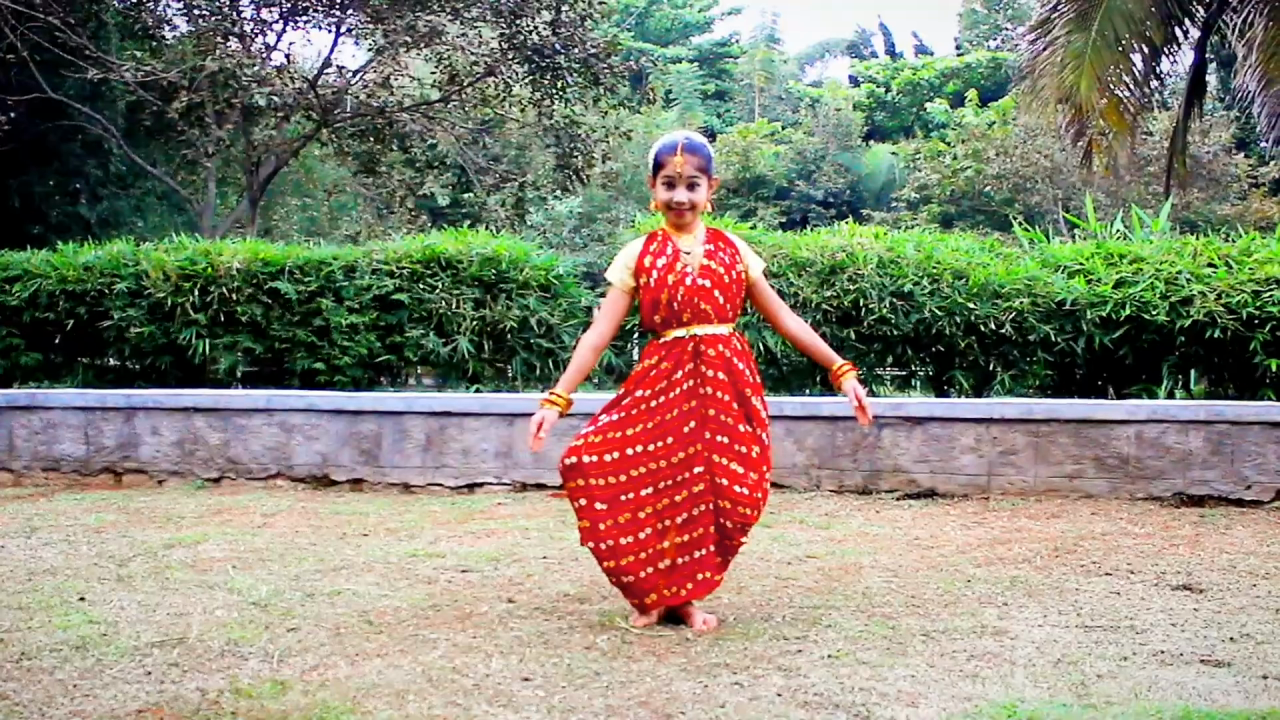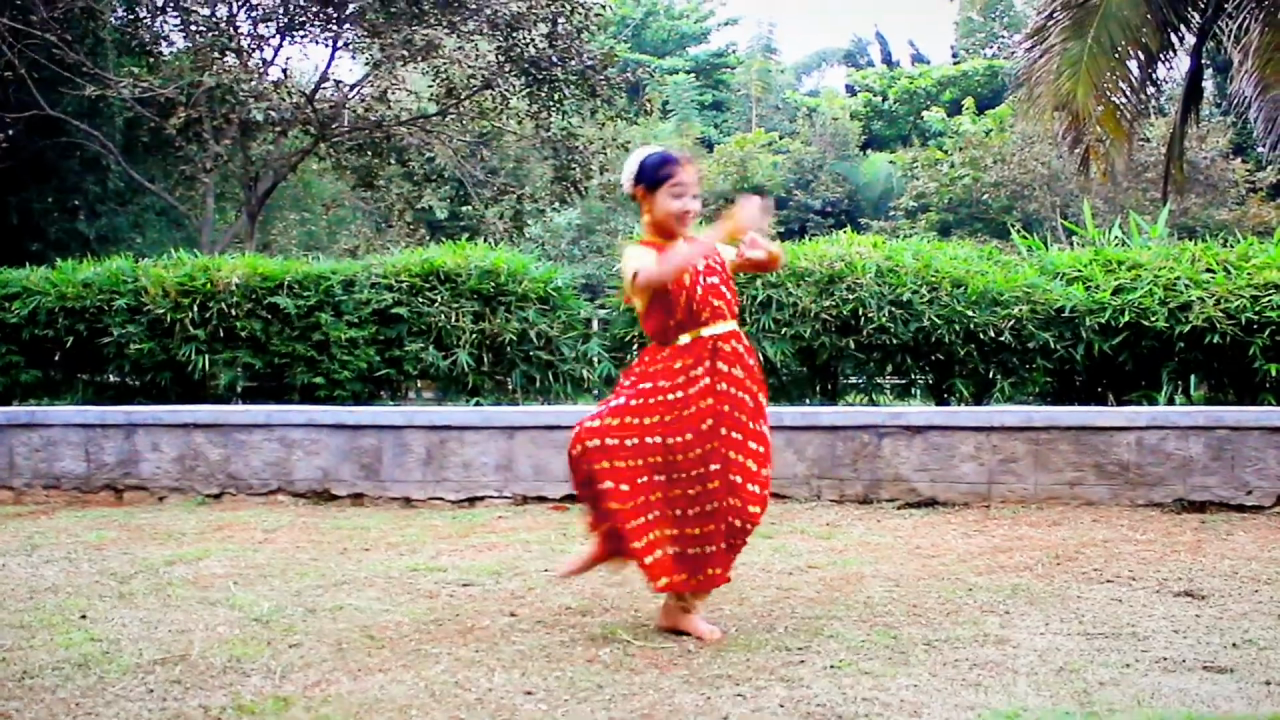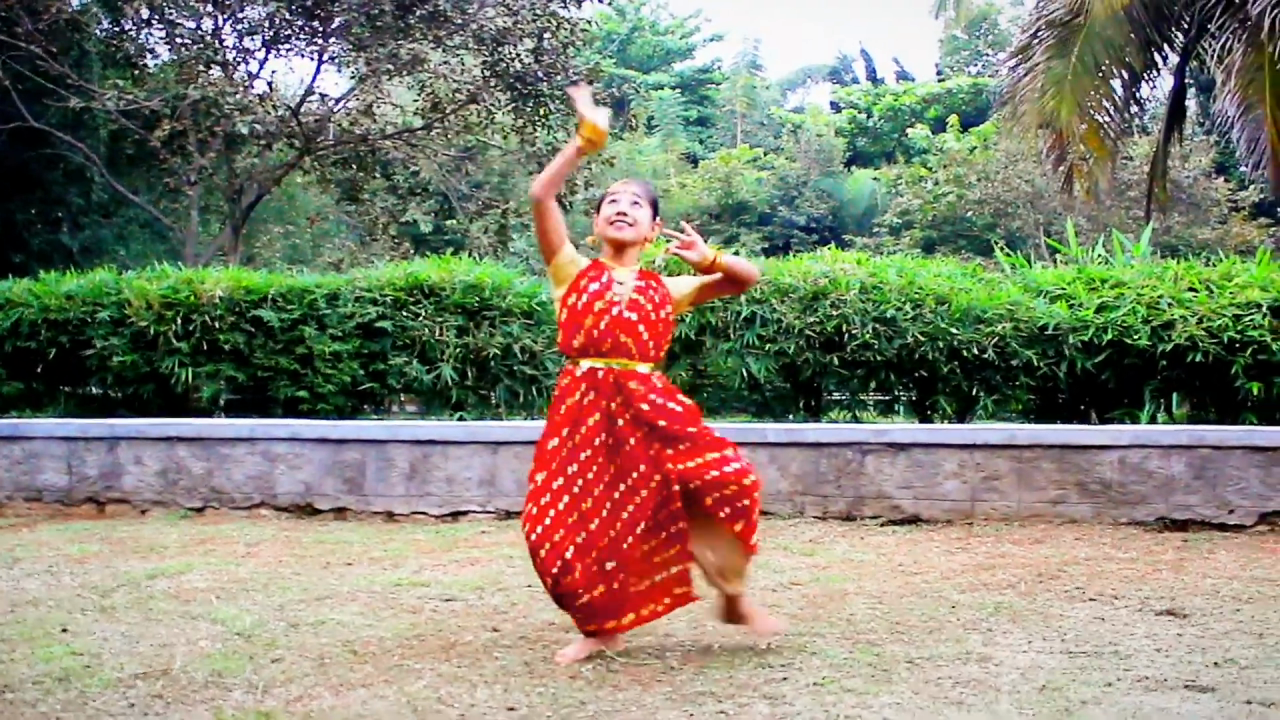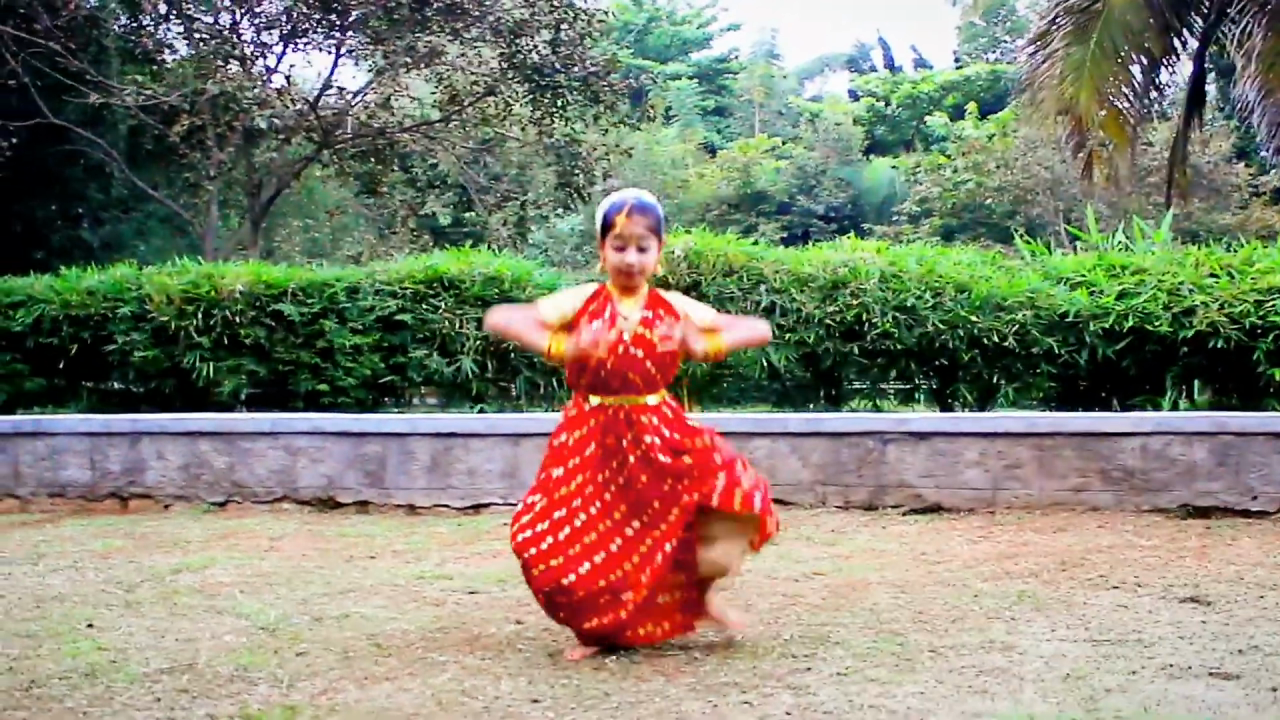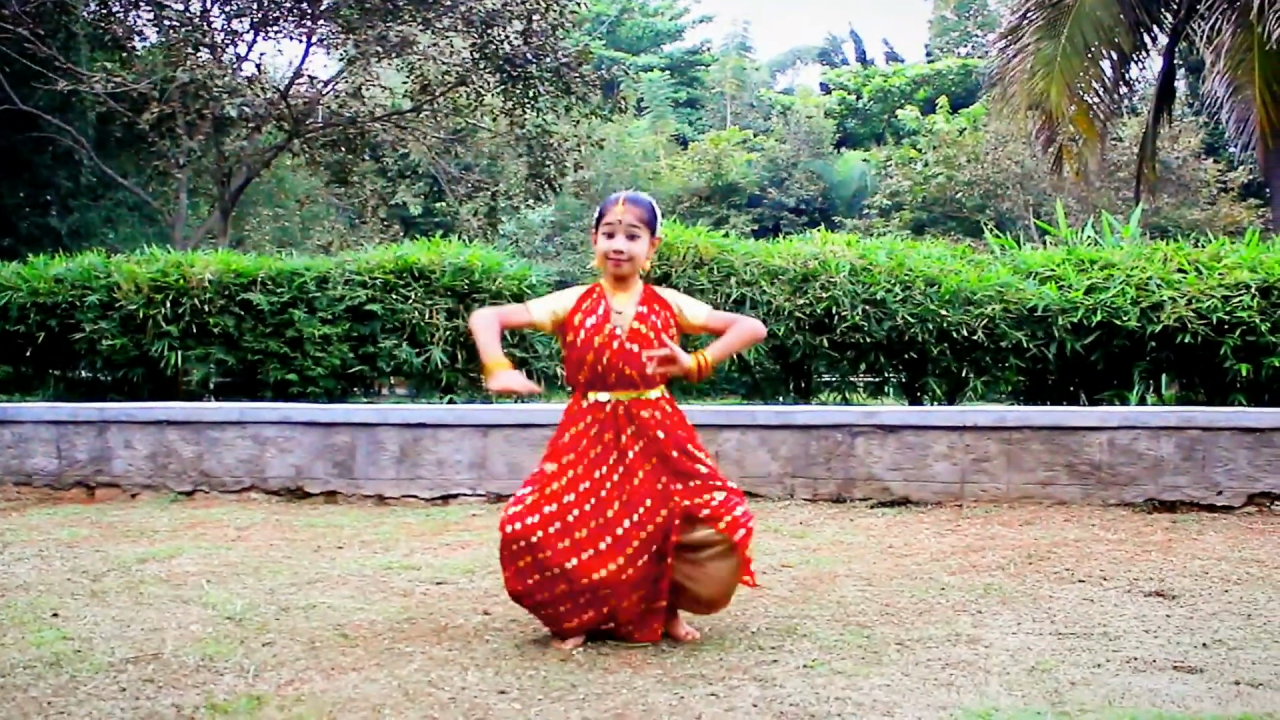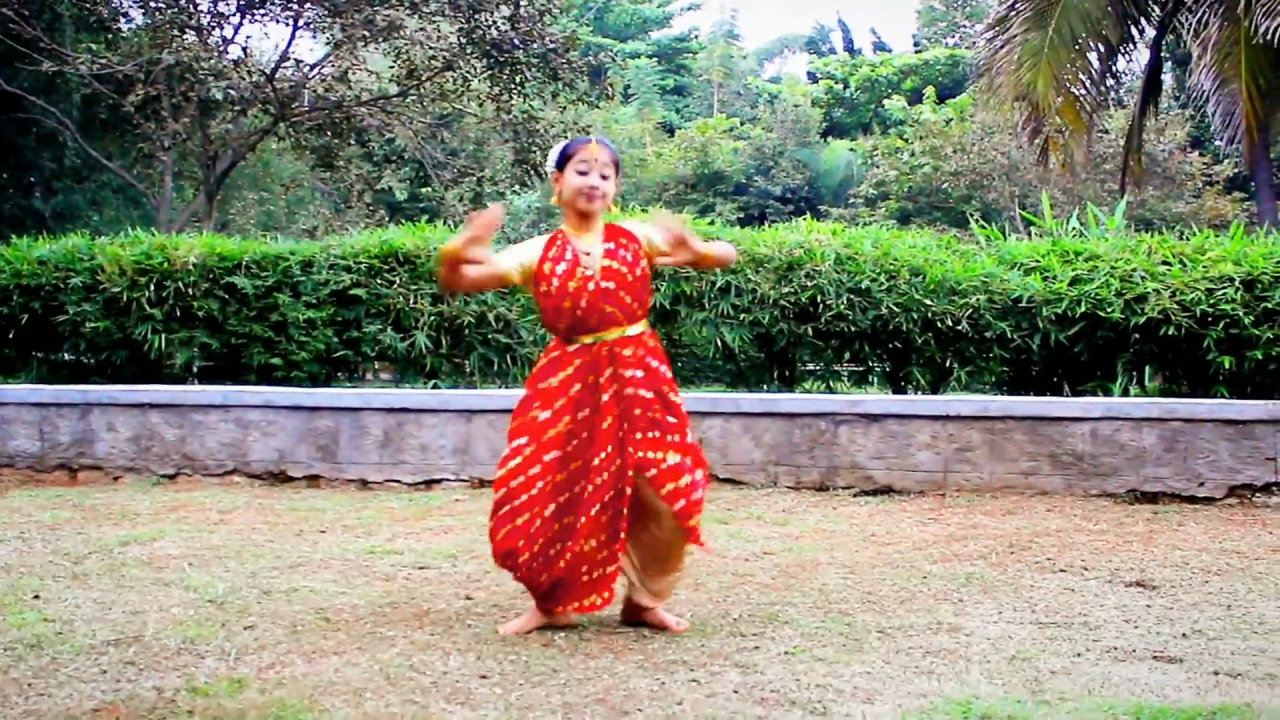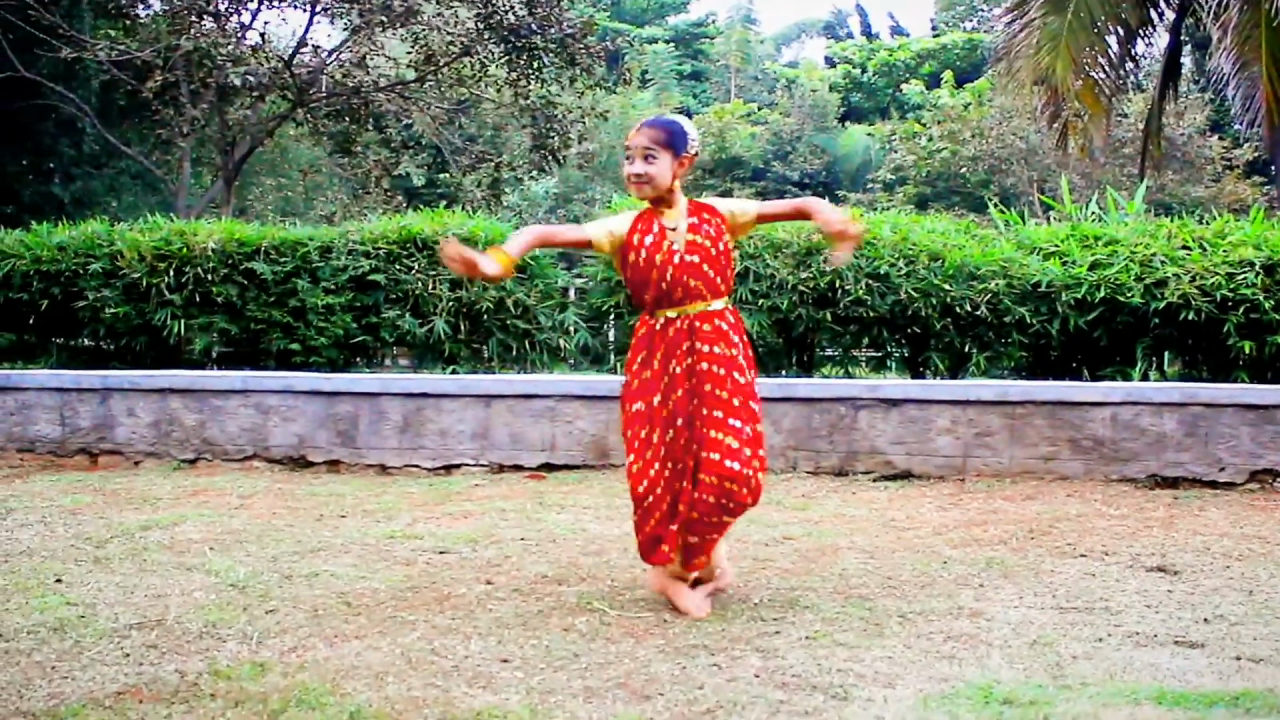
dt=0.7s
person 1, frame 1
left shoulder: (734, 250)
right shoulder: (637, 255)
left elbow: (783, 317)
right elbow: (599, 333)
left wrist: (842, 370)
right wrist: (556, 399)
left hip: (726, 383)
right hip: (662, 383)
left knee: (723, 492)
left ankle: (684, 594)
right ankle: (651, 591)
person 1, frame 2
left shoulder: (711, 245)
right shoulder: (640, 258)
left elbow: (768, 254)
right elbow: (657, 276)
left wrist: (765, 251)
right wrist: (727, 230)
left hip: (734, 380)
right hip: (684, 375)
left knee: (719, 494)
right knee: (605, 440)
left ankle: (681, 606)
right ankle: (612, 539)
person 1, frame 3
left shoulder: (666, 289)
right shoulder: (573, 273)
left elbow: (745, 279)
right elbow: (541, 197)
left wrist: (709, 260)
right wrist: (587, 138)
left hip: (646, 407)
right hip: (584, 410)
left knee: (724, 484)
right knee: (567, 527)
left ankle: (735, 599)
right ankle: (600, 629)
person 1, frame 4
left shoulder: (674, 307)
right shoulder: (579, 303)
left elbow: (759, 331)
right elbow: (497, 320)
left wrist: (702, 344)
right wrist: (562, 348)
left hip: (659, 434)
right hip: (592, 439)
left knee: (738, 498)
right knee: (544, 538)
left ankle: (700, 593)
right ankle: (600, 626)
person 1, frame 5
left shoulder: (669, 304)
right shoulder: (571, 303)
left elbow: (753, 327)
right elbow: (484, 317)
left wrist: (695, 364)
right wrist: (498, 369)
left hip: (656, 434)
right hip: (590, 436)
left knee: (721, 526)
right knee: (530, 531)
left ankle: (665, 610)
right ankle: (582, 616)
person 1, frame 6
left shoulder: (636, 236)
right shoulder: (535, 254)
left elbow: (726, 256)
right elbow: (456, 284)
left wrist: (694, 250)
right wrist: (458, 251)
left hip: (637, 375)
right hip: (570, 377)
left knee: (669, 487)
right knee: (538, 489)
left ankle: (645, 597)
right ankle: (551, 603)
person 1, frame 7
left shoulder: (720, 214)
right shoulder: (624, 228)
left elbow: (799, 206)
right elbow: (545, 234)
left wrist: (834, 219)
right wrist: (496, 261)
left hip: (718, 347)
right hip: (658, 353)
left knee: (724, 464)
right knee: (662, 466)
left ankle: (686, 567)
right ankle: (697, 565)
